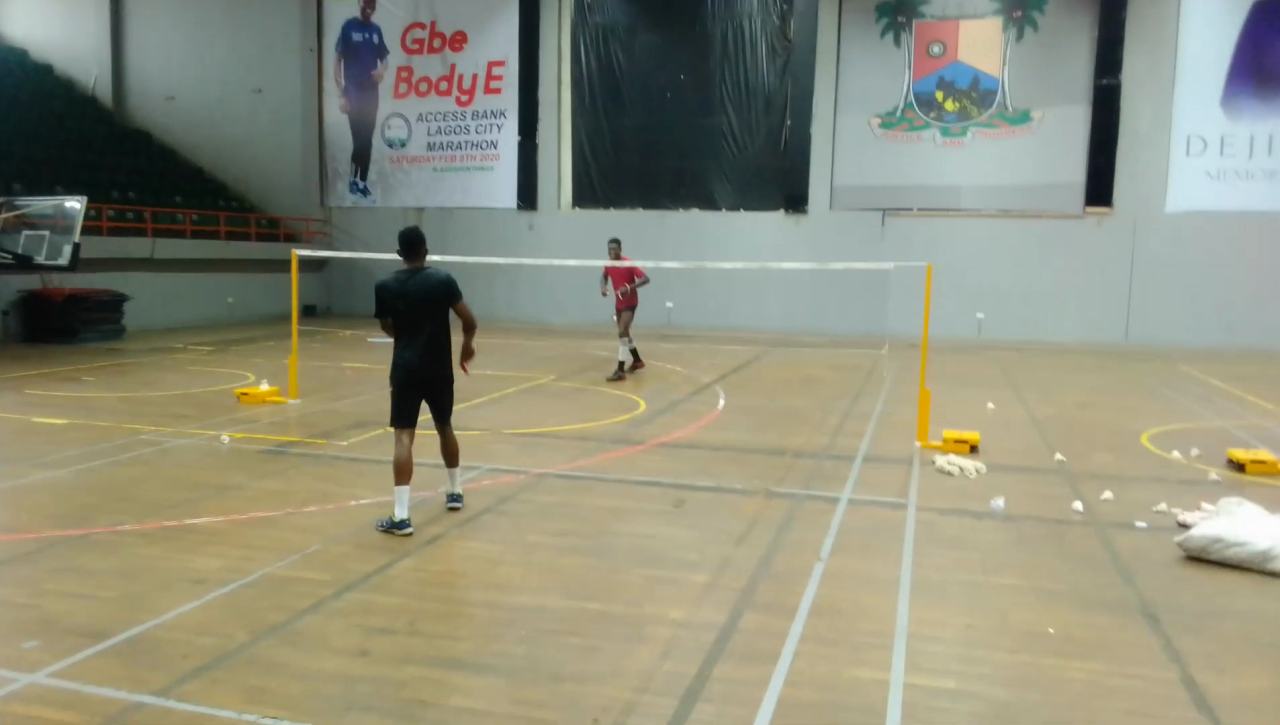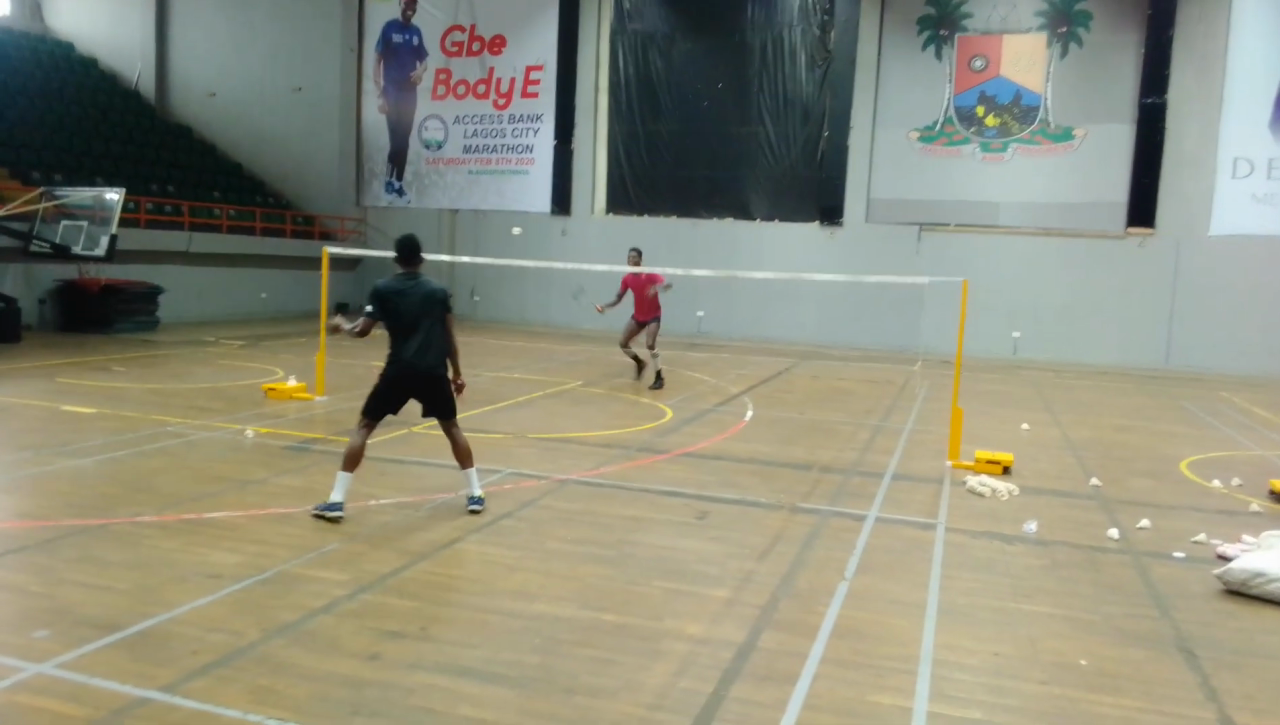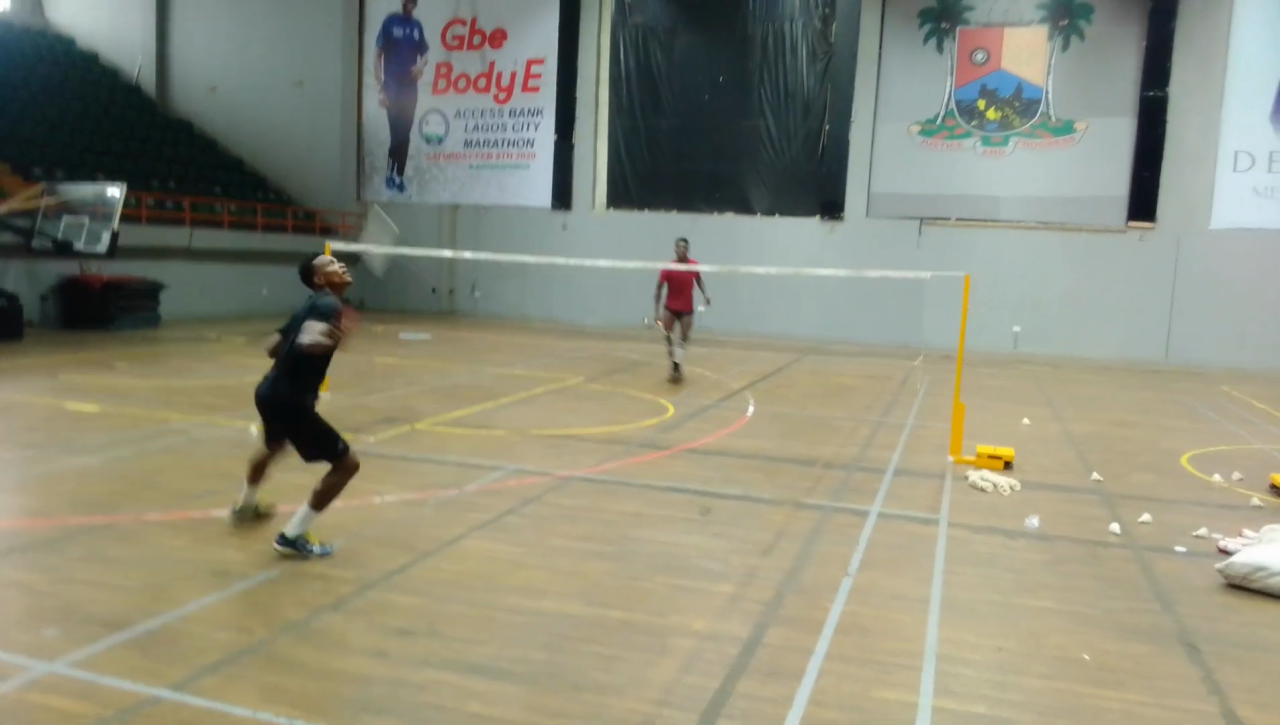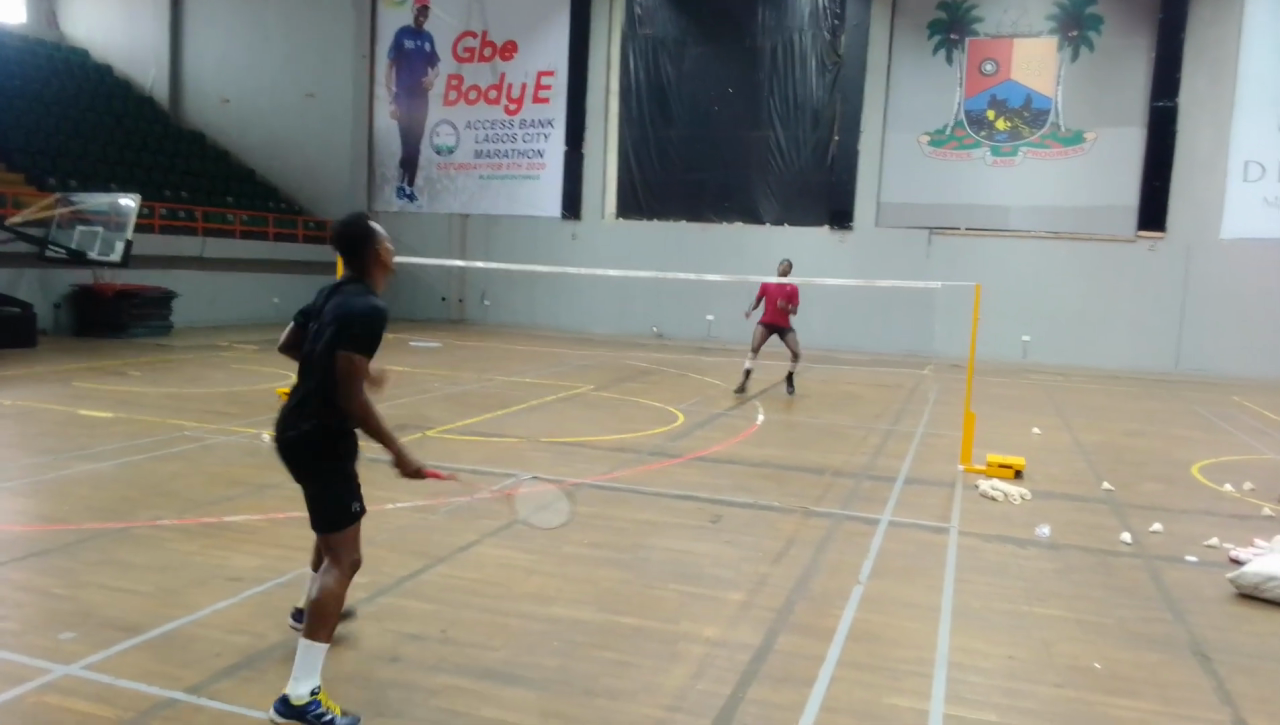
dt=1s
person 1, frame 1
left shoulder: (385, 287)
right shoulder: (442, 280)
right elbow: (469, 321)
right wrist: (467, 343)
left hip: (405, 370)
right hip: (439, 370)
left knee: (404, 437)
right knee: (445, 428)
left ankle: (401, 516)
right ankle: (455, 492)
person 1, frame 2
left shoulder: (383, 289)
right shoulder: (438, 291)
left elbow: (363, 331)
right elbow: (449, 337)
left wrist: (342, 326)
right wrist: (457, 373)
left hip: (400, 370)
right hip: (434, 371)
left knee: (364, 427)
right knee: (452, 428)
left ankle: (336, 501)
right ankle: (475, 494)
person 1, frame 3
left shoulder: (317, 305)
right shoulder: (328, 305)
left elbow: (274, 348)
right elbow: (306, 342)
right wrist: (328, 339)
left hip: (269, 394)
right hip: (288, 400)
left knee: (273, 449)
right knee: (347, 464)
left ankle: (246, 506)
right ankle: (292, 536)
person 1, frame 4
left shoulder: (332, 296)
right shoulder: (368, 309)
left elbow: (288, 346)
right elbow: (350, 397)
right wrist: (398, 452)
left hip: (296, 429)
right hip: (319, 439)
left knee: (340, 522)
right knee: (344, 556)
left ankle: (315, 607)
person 2, frame 1
left shoulder: (376, 30)
right shoulder: (349, 26)
left elbow: (384, 59)
right elbow: (338, 60)
left wrist: (382, 70)
right wrist: (341, 93)
left hip: (371, 92)
right hip: (353, 91)
left knee: (367, 140)
right knee: (359, 140)
left ankle: (362, 183)
right ankle: (354, 183)
person 2, frame 2
left shoulder: (416, 32)
right shoulder: (389, 28)
left elbow: (423, 61)
right elbow: (378, 61)
left wrist: (420, 71)
right wrist: (380, 93)
left hip: (410, 93)
right hip: (392, 92)
left knee: (404, 141)
right knee: (396, 140)
left ankle: (398, 184)
right ankle: (389, 183)
person 2, frame 3
left shoulder: (417, 26)
right shoulder: (390, 22)
left elbow: (424, 54)
right elbow: (378, 55)
left wrist: (421, 65)
right wrist: (381, 88)
left hip: (410, 87)
right hip: (393, 86)
left knee: (405, 134)
right knee: (397, 134)
left ankle: (399, 178)
right ankle: (391, 177)
person 2, frame 4
left shoulder: (428, 37)
right shoulder: (401, 34)
left elbow: (435, 66)
right elbow: (390, 66)
left wrist: (432, 76)
right wrist: (392, 99)
left hip: (421, 98)
right hip: (403, 98)
left knee: (415, 146)
right knee: (407, 145)
left ankle: (409, 188)
right ankle: (401, 187)
